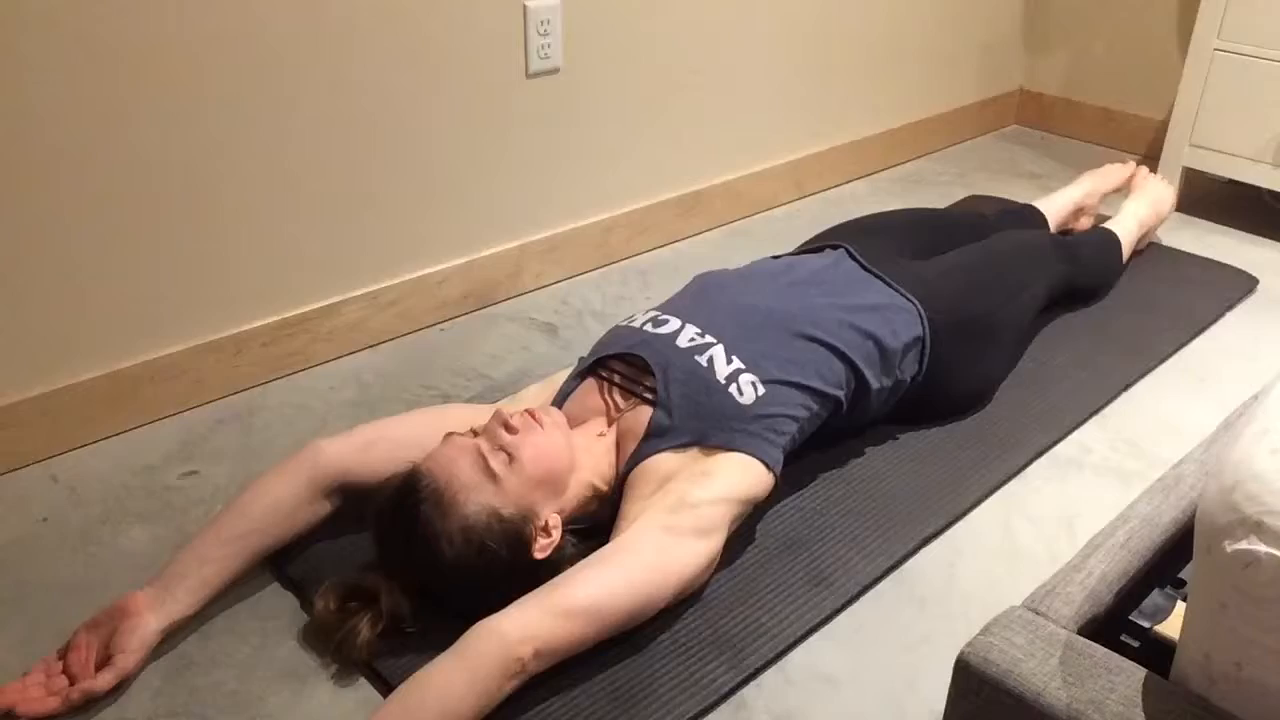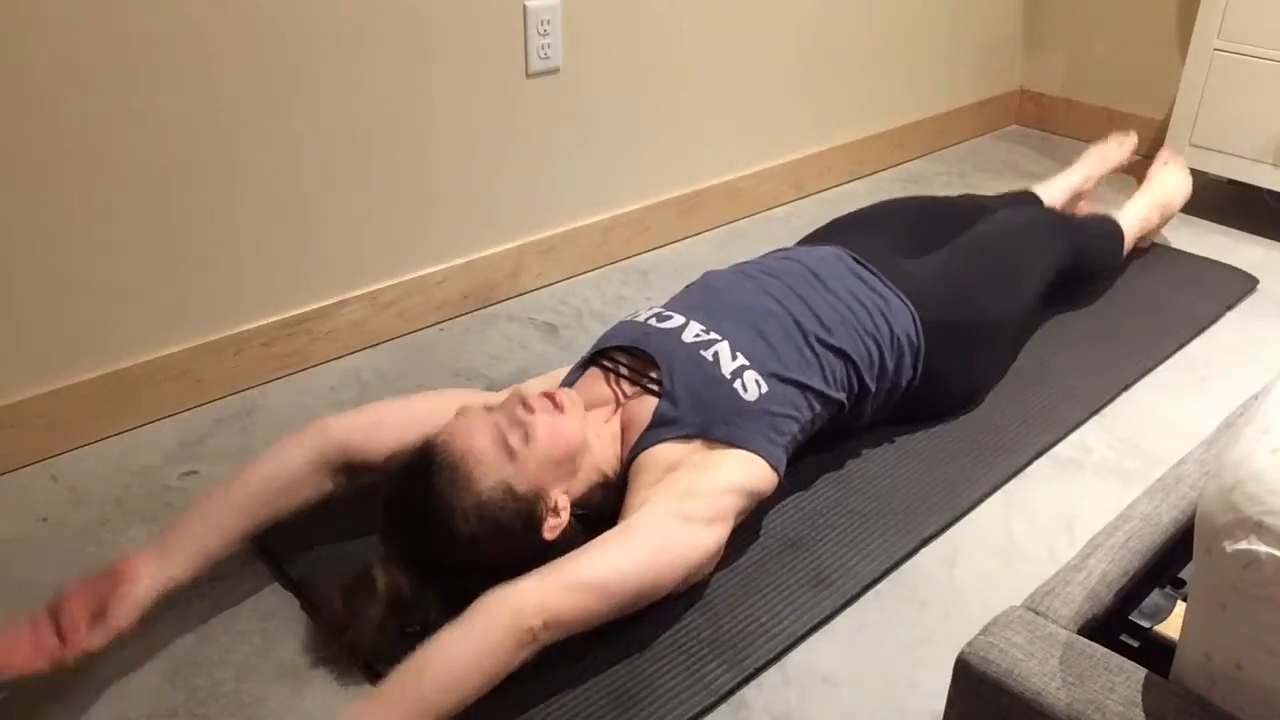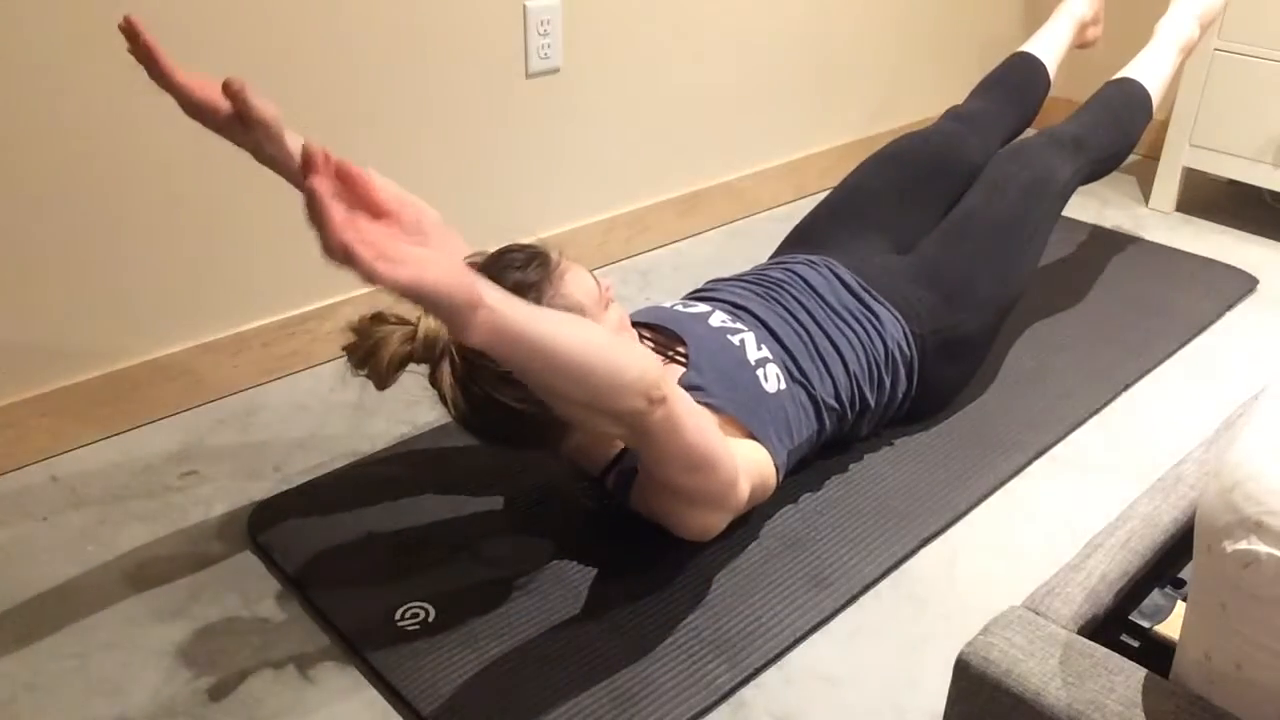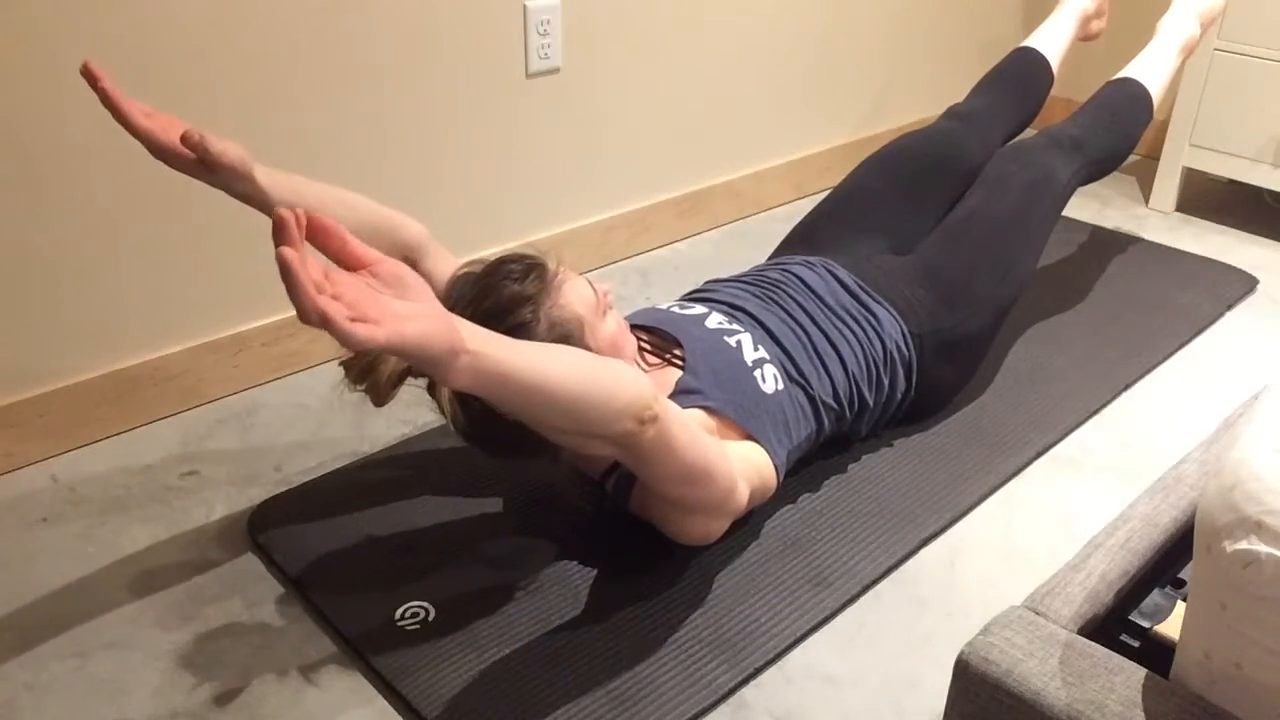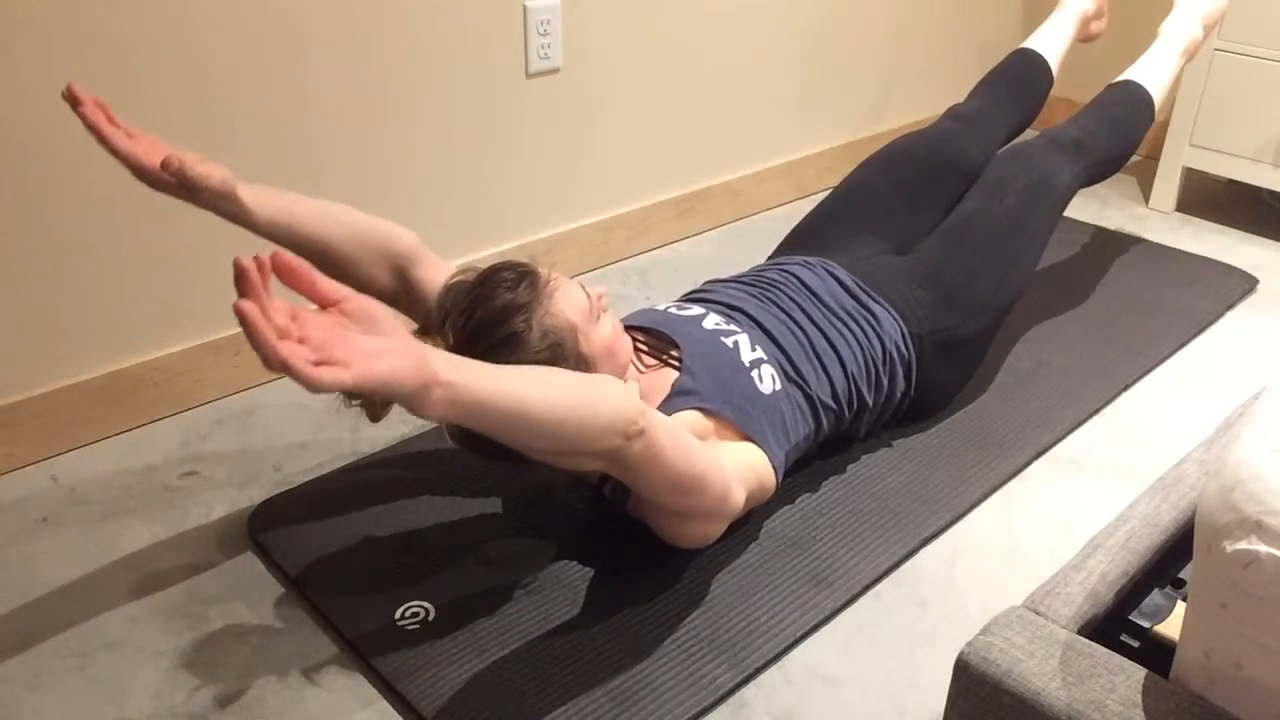
dt=1s
person 1, frame 1
left shoulder: (556, 412)
right shoulder: (685, 500)
left hip: (833, 267)
right hip: (920, 336)
left knee: (978, 221)
right knee: (1042, 263)
left ankle: (1085, 201)
right ankle: (1126, 218)
person 1, frame 2
left shoulder: (566, 407)
right shoulder: (689, 488)
left elbow: (353, 435)
right elbow: (540, 604)
left hip: (817, 274)
right hip: (916, 338)
left knee: (978, 215)
right knee: (1037, 243)
left ankle: (1081, 186)
right ankle: (1141, 205)
person 1, frame 3
left shoulder: (604, 373)
right shoulder: (695, 480)
left elbow: (424, 233)
right elbow: (646, 397)
left wrist: (267, 140)
right wrist: (462, 301)
left hip: (809, 274)
right hip: (911, 332)
left knee: (967, 136)
right knee: (1044, 162)
person 1, frame 4
left shoulder: (602, 362)
right shoulder: (694, 484)
left elbow: (412, 246)
right elbow: (638, 413)
left wrist: (230, 166)
right wrist: (443, 340)
left hip: (805, 272)
right hip: (910, 331)
left knee: (968, 134)
right knee: (1044, 161)
person 1, frame 5
left shoulder: (587, 362)
right shoulder: (690, 484)
left elbow: (402, 261)
right elbow: (624, 427)
left wrist: (218, 189)
right wrist: (421, 376)
left hip: (800, 274)
right hip: (906, 331)
left knee: (967, 139)
right knee: (1044, 164)
